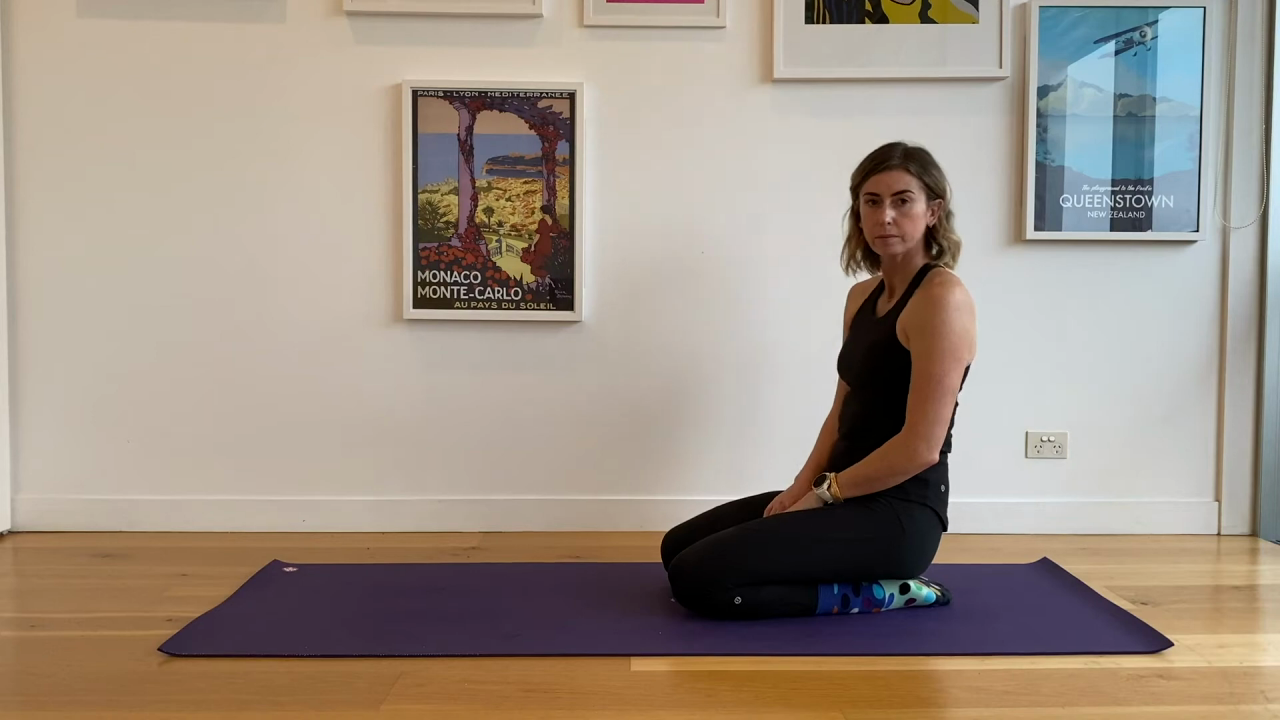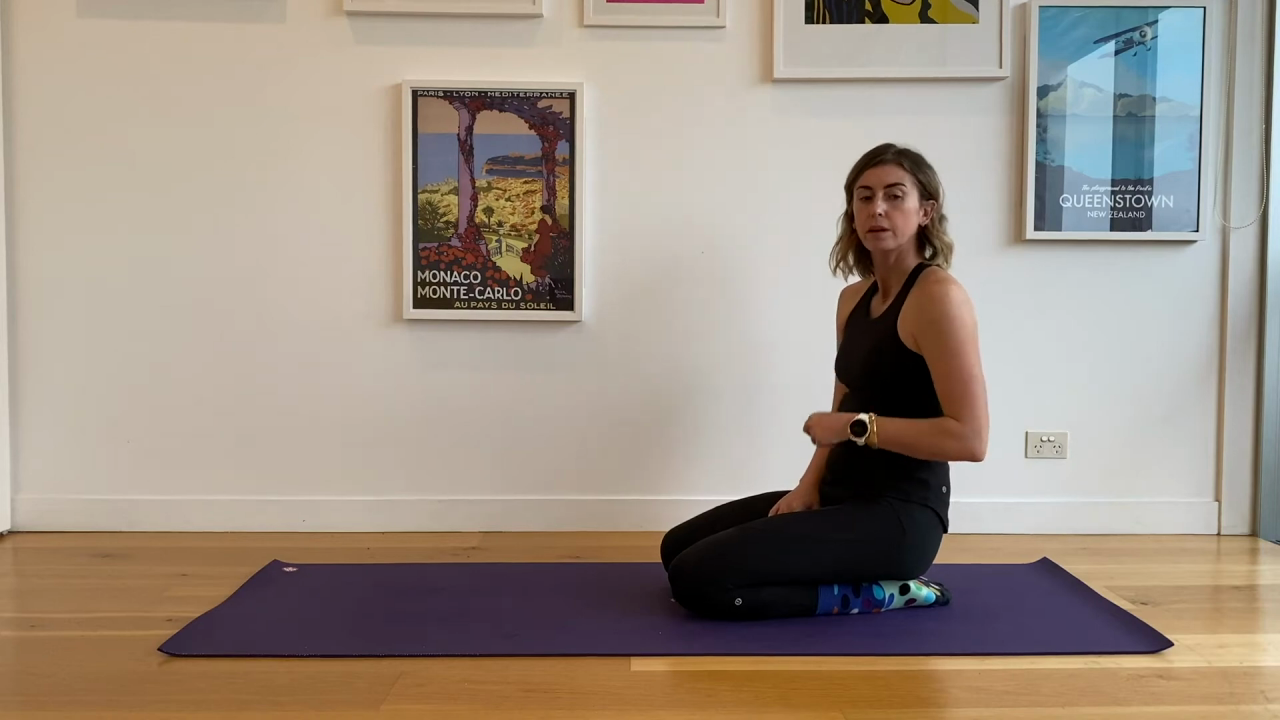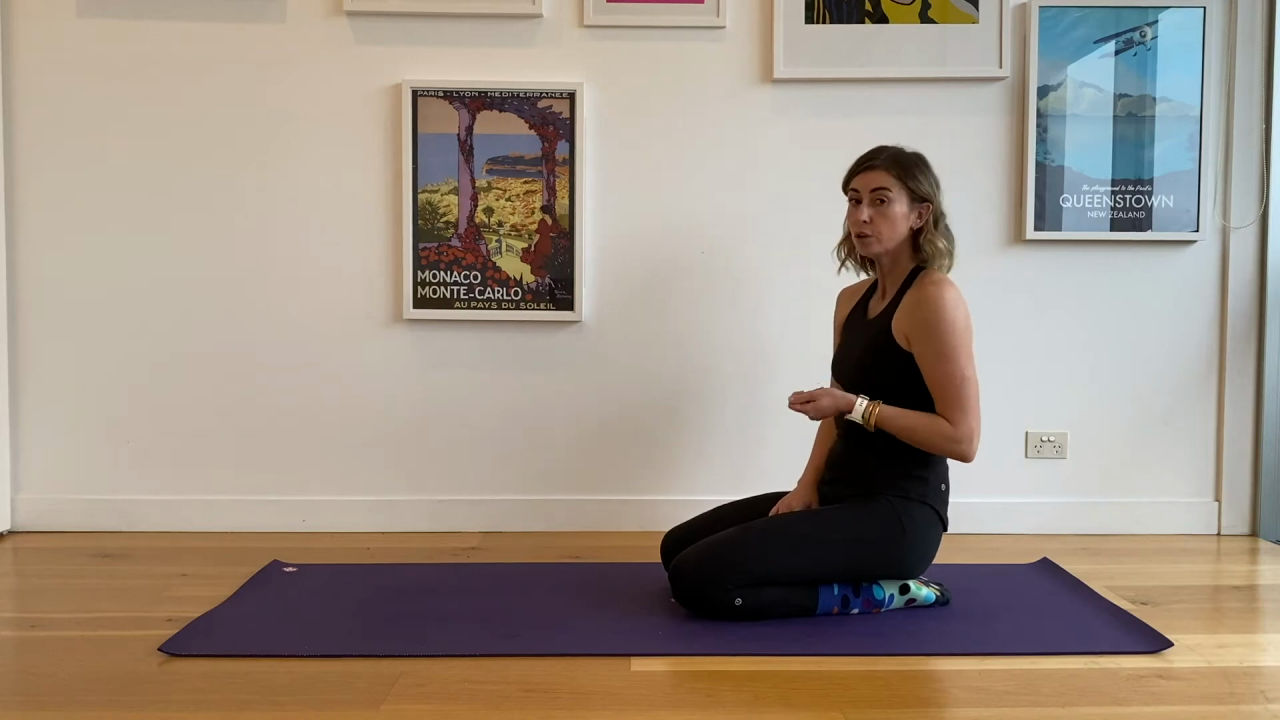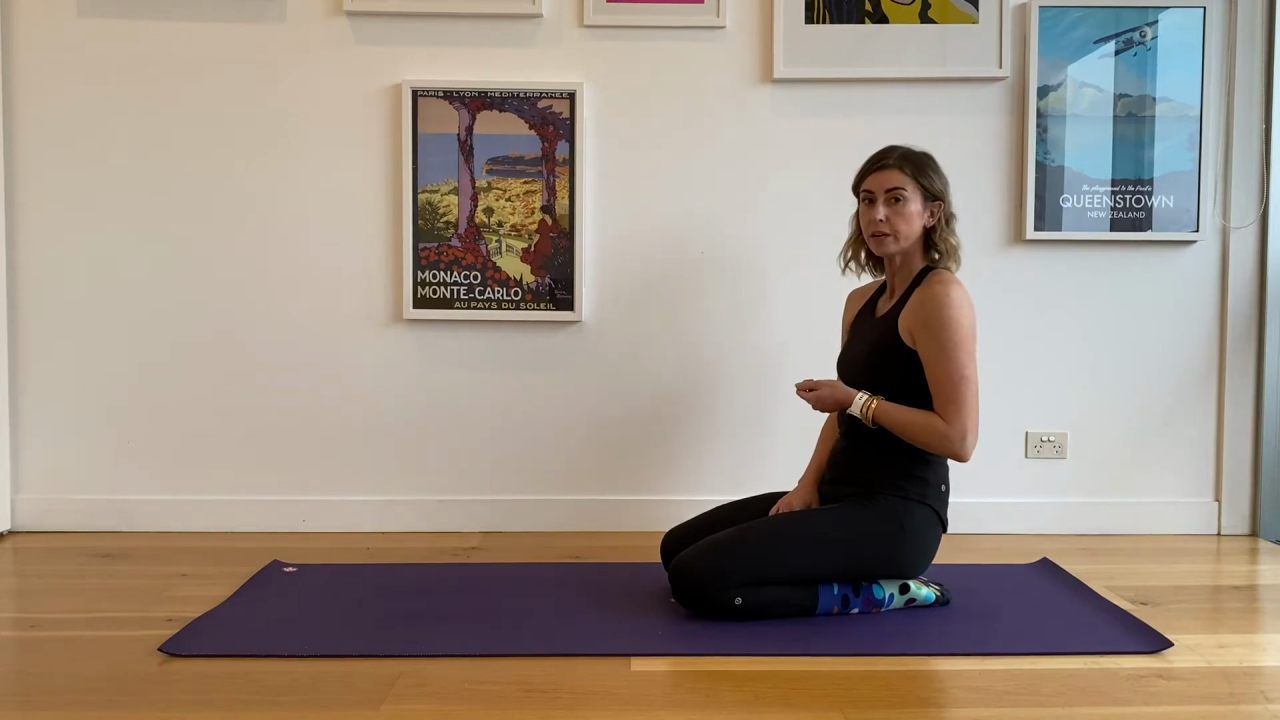
dt=0.5s
person 1, frame 1
left shoulder: (942, 298)
right shoulder: (861, 296)
left elbow: (921, 446)
left wrist: (822, 494)
right wrist: (802, 486)
left hip: (897, 516)
right hip: (851, 496)
left knee: (697, 578)
right knee: (678, 548)
left ankle: (884, 594)
right ankle: (874, 582)
person 1, frame 2
left shoulder: (939, 297)
right shoulder: (853, 298)
left elbow: (969, 438)
left wrist: (858, 426)
right wrist: (808, 485)
left hip: (899, 516)
right hip: (844, 496)
left knee: (698, 579)
right knee: (680, 548)
left ankle: (883, 594)
right ankle: (868, 583)
person 1, frame 3
left shoulder: (934, 298)
right shoulder: (852, 299)
left elbow: (962, 437)
left wrist: (857, 407)
right wrist: (807, 486)
left hip: (898, 515)
right hip: (842, 495)
left knee: (699, 579)
right knee: (679, 548)
left ankle: (883, 593)
right ankle: (871, 583)
person 1, frame 4
left shoulder: (941, 297)
right shoulder: (861, 300)
left elbow: (958, 438)
left wrist: (856, 400)
right wrist: (808, 484)
left hip: (898, 515)
right hip: (844, 495)
left knee: (698, 577)
right knee: (679, 548)
left ankle: (881, 594)
right ankle: (873, 581)
